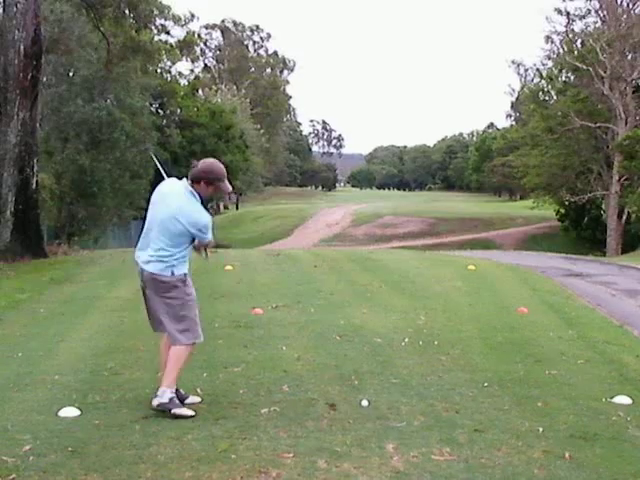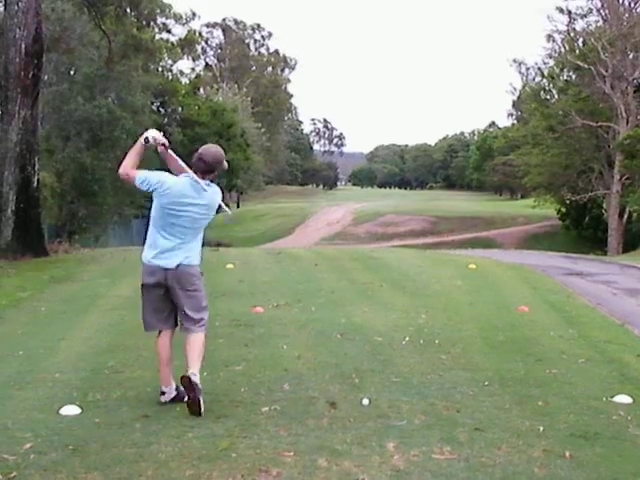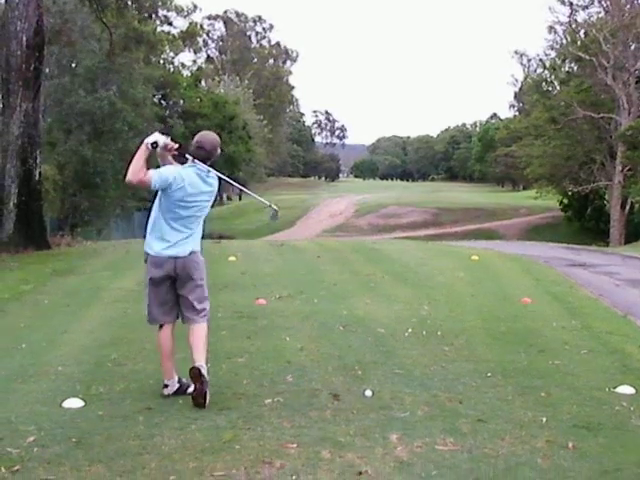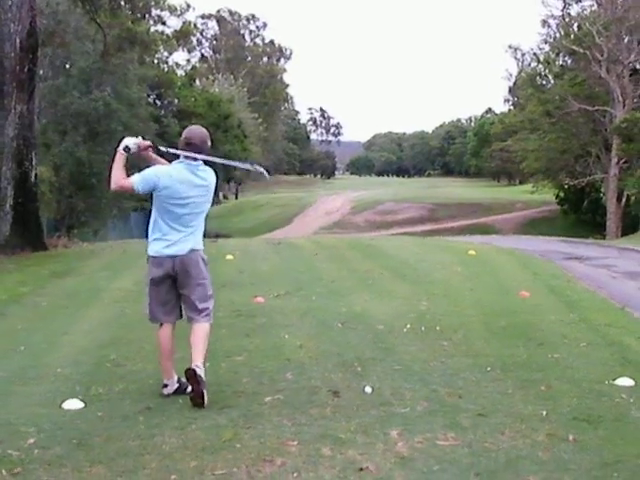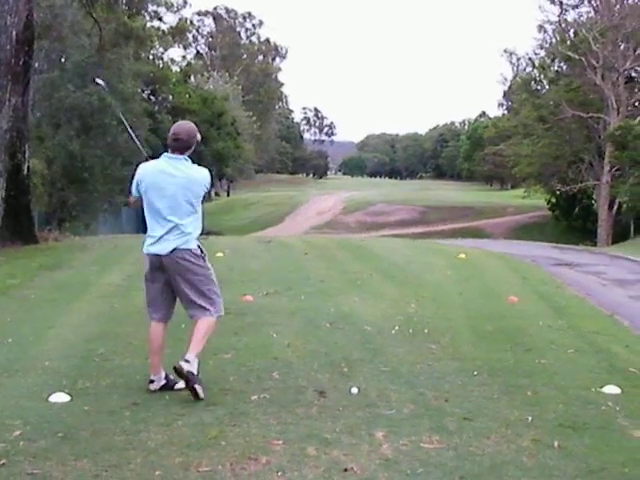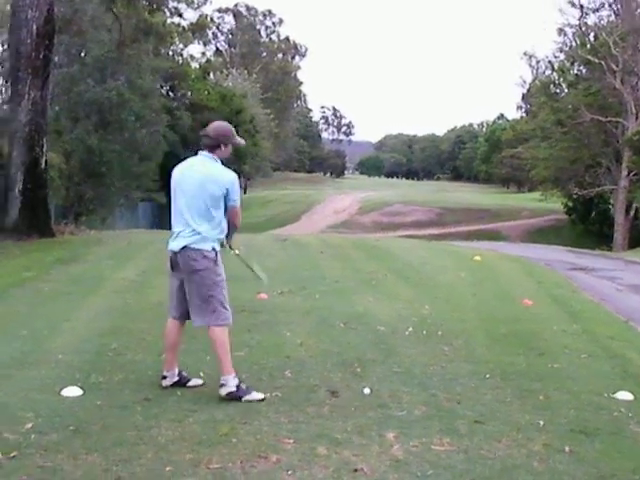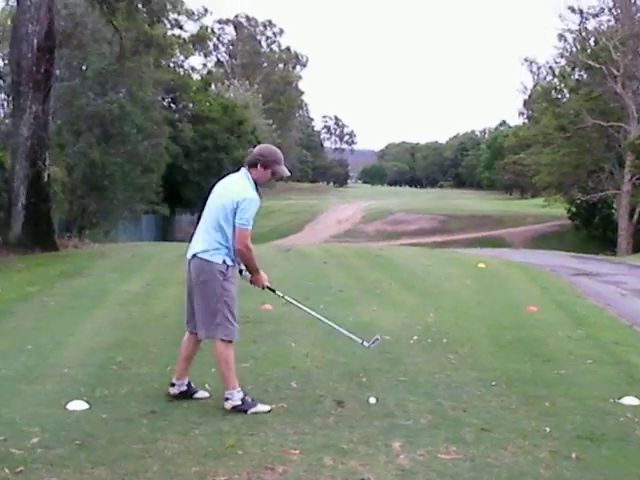
dt=0.3s
person 1, frame 1
left shoulder: (166, 186)
right shoulder: (200, 218)
right elbow: (206, 244)
right wrist: (204, 244)
left hip: (148, 268)
right hip: (169, 276)
left knee: (171, 331)
right knee: (186, 335)
left ankle: (170, 389)
right ankle: (164, 395)
person 1, frame 2
left shoulder: (165, 183)
right shoulder: (214, 196)
left elbow: (125, 172)
left wrist: (144, 140)
right wrist: (168, 154)
left hip: (154, 267)
right hip: (186, 269)
left knee: (164, 327)
right knee: (196, 326)
left ankle: (169, 388)
right ankle: (193, 375)
person 1, frame 3
left shoulder: (175, 176)
right shoulder: (212, 181)
left elbow: (133, 178)
left wrist: (147, 145)
right wrist: (165, 156)
left hip: (159, 257)
right hip: (189, 258)
left knee: (165, 321)
right knee: (198, 317)
left ankle: (171, 382)
right ankle: (200, 367)
person 1, frame 4
left shoulder: (161, 176)
right shoulder: (209, 176)
left elbow: (117, 185)
left wrist: (122, 150)
right wrist: (150, 155)
left hip: (160, 257)
right hip: (191, 256)
left knee: (165, 320)
right knee: (201, 316)
left ankle: (169, 381)
right ankle: (197, 367)
person 1, frame 5
left shoulder: (144, 170)
right shoulder: (201, 175)
left elbow: (134, 200)
left hip: (154, 252)
right hip: (185, 251)
left knee: (158, 316)
right knee: (209, 309)
left ankle: (157, 377)
right ankle: (189, 362)
person 1, frame 6
left shoulder: (179, 169)
right shoulder: (227, 177)
right elbow: (234, 222)
right wrist: (226, 237)
left hip: (178, 248)
right hip: (203, 252)
left knee: (177, 314)
right knee: (217, 317)
left ankle: (170, 373)
right ankle: (229, 382)
person 1, frame 7
left shoulder: (228, 181)
right shoulder: (248, 195)
right elbow: (242, 245)
left wrist: (248, 269)
right wrist: (256, 273)
left hip: (199, 257)
right hip: (215, 264)
left knee: (198, 327)
right knee: (223, 331)
left ankle: (179, 383)
right ankle: (234, 396)
